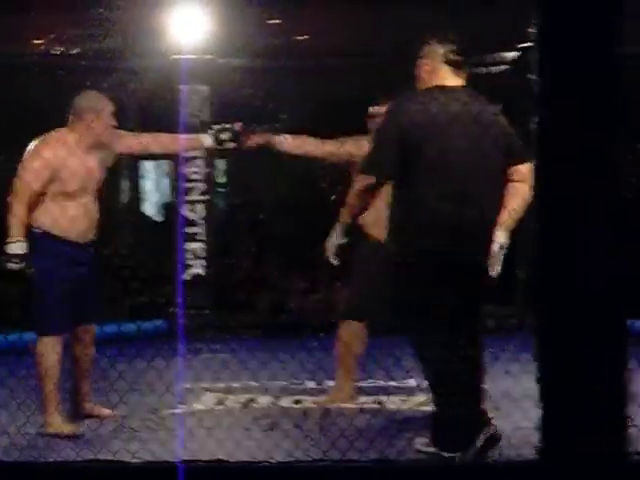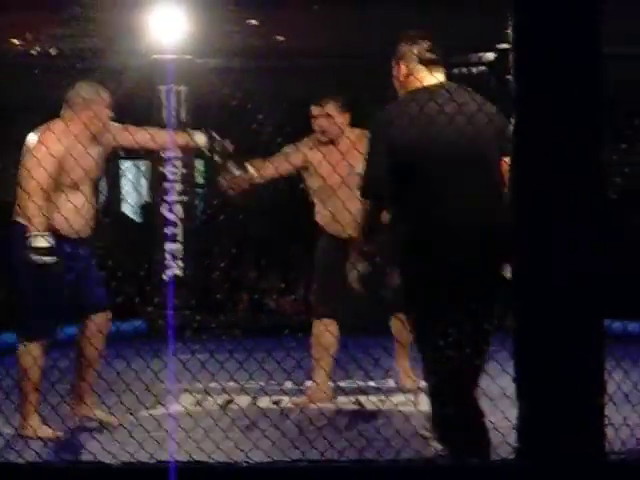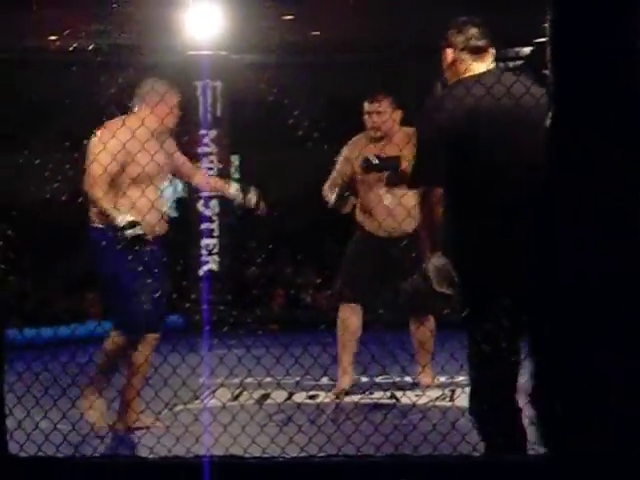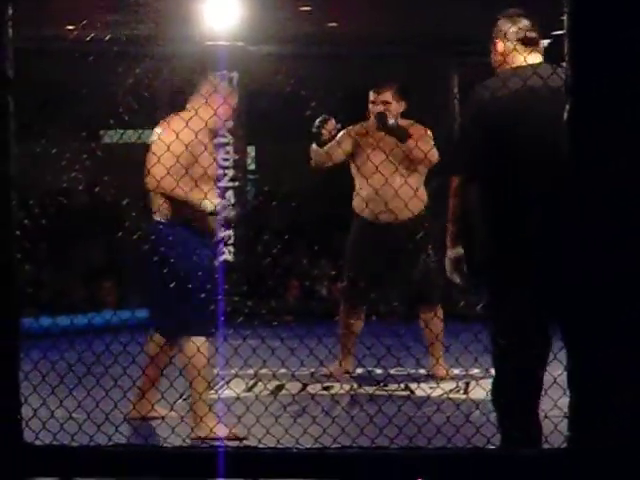
dt=0.3s
person 1, frame 1
left shoulder: (407, 109)
right shoulder: (491, 113)
left elbow: (371, 179)
right elbow: (523, 177)
left wrist: (342, 225)
right wrist: (499, 232)
left hip: (423, 248)
right hip: (475, 248)
left knee: (435, 341)
right knee: (461, 340)
left ankle: (470, 427)
right ankle: (449, 434)
person 1, frame 2
left shoulder: (394, 118)
right shoulder: (482, 107)
left elbow: (376, 198)
right elbow: (507, 173)
left wrist: (358, 253)
right wrist: (501, 234)
left hip: (430, 256)
right hip: (486, 249)
left knee: (443, 350)
right knee: (470, 345)
left ankle: (468, 447)
right ankle: (456, 431)
person 1, frame 3
left shoulder: (444, 107)
right shoulder: (533, 92)
left elbow: (431, 189)
left wrist: (434, 250)
left hip: (484, 248)
right hip: (543, 241)
left knee: (494, 353)
left ankle: (505, 446)
person 1, frame 4
left shoulder: (488, 97)
right shoulder: (570, 87)
left elbow: (463, 179)
left wrist: (453, 239)
left hip: (514, 246)
left knee: (517, 353)
left ankle: (521, 441)
person 2, frame 1
left shoulder: (108, 144)
right shoulder: (50, 149)
left elbow: (155, 142)
left wrist: (205, 140)
left hip: (80, 249)
right hip: (48, 248)
left knee: (85, 326)
right knee: (53, 331)
left ankle: (83, 400)
right ankle: (52, 416)
person 2, frame 2
left shoulder: (100, 134)
right shoulder: (52, 139)
left elbow: (146, 137)
right elbow: (33, 190)
left wrist: (196, 140)
right wrist: (39, 239)
left hip: (75, 243)
right hip: (45, 244)
left knee: (98, 316)
right knee: (36, 333)
left ankle: (84, 401)
right ankle: (29, 419)
person 2, frame 3
left shoulder: (160, 137)
right shoulder: (116, 134)
left elbow: (191, 173)
right elbow: (94, 183)
left wrist: (234, 191)
right wrist: (122, 220)
left hip: (149, 243)
right hip: (117, 242)
left knee: (148, 328)
right knee: (137, 325)
left ankle: (127, 410)
right ankle: (94, 390)
person 2, frame 4
left shoulder: (201, 133)
right shoulder: (180, 129)
right elbow: (158, 179)
left wrist: (212, 208)
right wrist: (205, 202)
left hip: (192, 236)
right hip: (177, 236)
left knee: (171, 326)
right knee: (198, 326)
left ankle: (143, 401)
right ankle: (204, 420)
person 3, frame 1
right shoulder: (360, 147)
right elbow: (314, 147)
right wrist: (272, 140)
right hip: (376, 246)
right knee: (353, 315)
right ankle: (344, 386)
person 3, frame 2
left shoulder: (370, 142)
right shoulder: (305, 150)
right elbow: (269, 166)
right wrist: (241, 176)
right hip: (336, 242)
right knee: (324, 313)
left ankle: (403, 363)
right ankle: (321, 385)
person 3, frame 3
left shoulder: (415, 140)
right shoulder: (354, 148)
right elbow: (333, 185)
left wrist: (388, 163)
right wrist: (335, 197)
left hip: (410, 238)
right hip: (369, 237)
right knee: (348, 298)
left ankle: (424, 370)
right ankle: (345, 373)
person 3, frame 4
left shoulder: (418, 132)
right shoulder: (354, 134)
left elbow: (431, 158)
right elbow: (320, 162)
left wrist: (397, 133)
right wrist: (321, 141)
left hip: (411, 226)
right hip: (369, 226)
left knee: (428, 297)
right knee: (353, 298)
left ankle: (438, 361)
right ankle: (346, 360)
